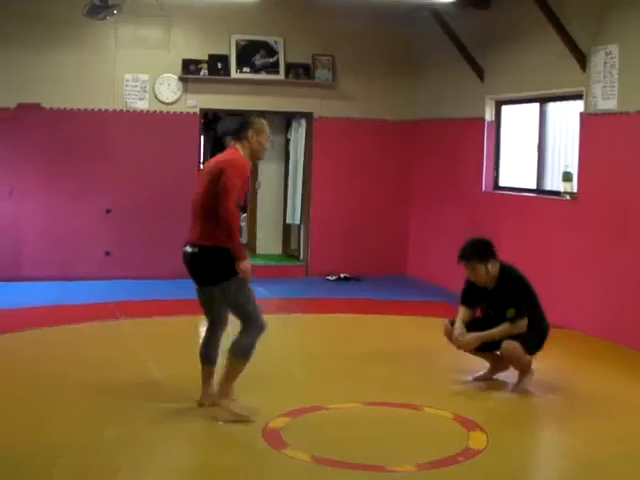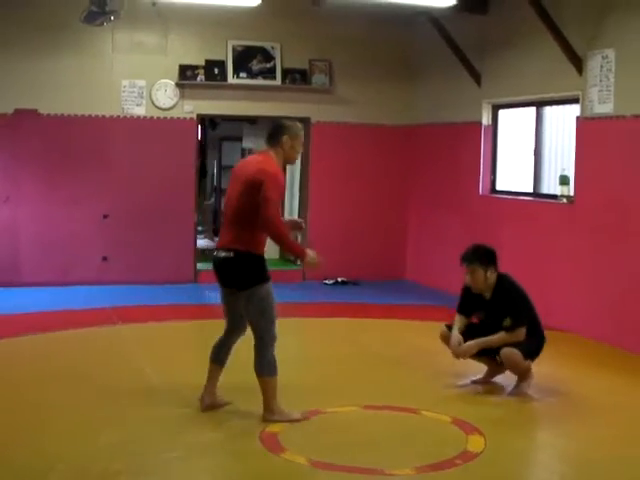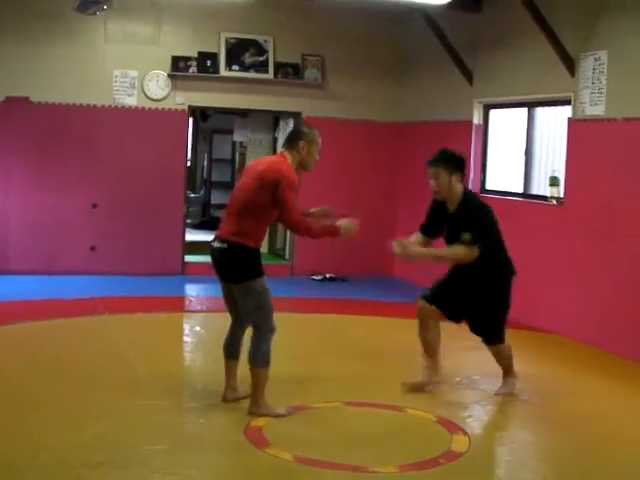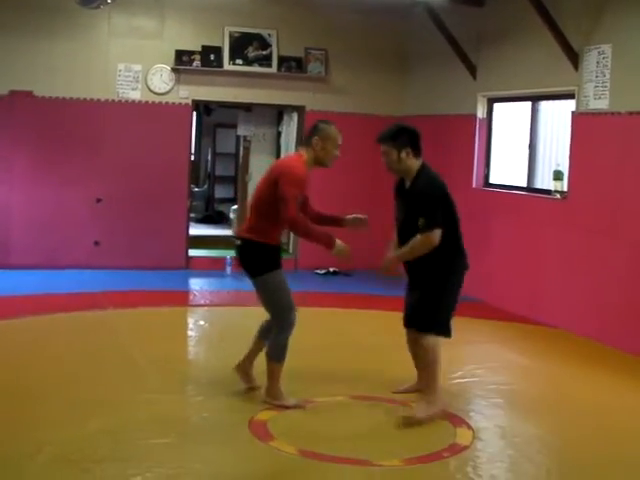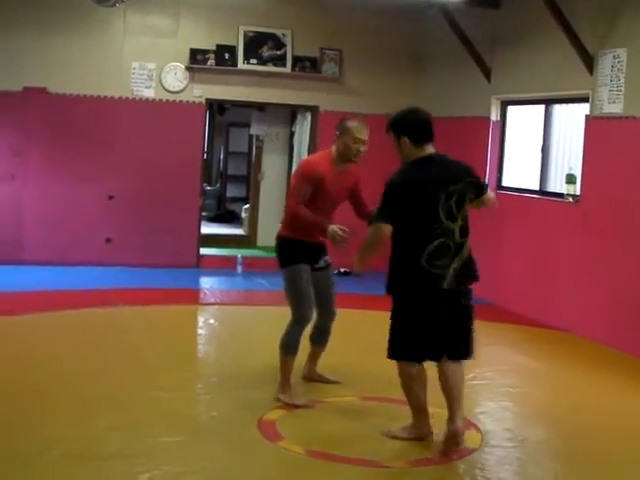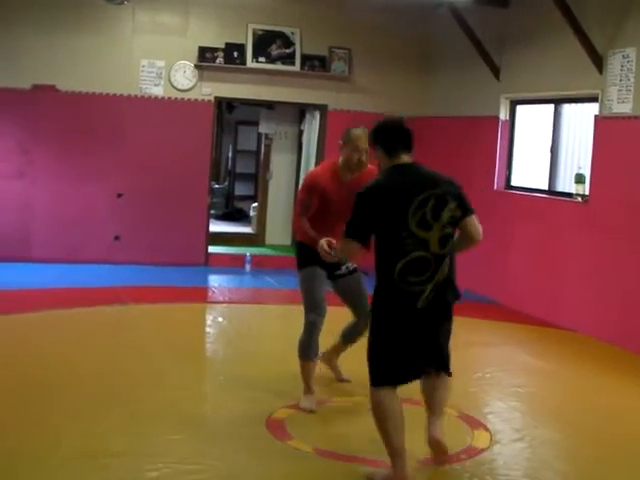
dt=0.5s
person 1, frame 1
left shoulder: (219, 161)
right shoulder: (236, 164)
right elbow: (228, 212)
left wrist: (234, 252)
right wrist: (241, 257)
left hip: (196, 252)
right hip: (213, 255)
left knee: (217, 323)
right knee: (254, 324)
left ankle: (208, 392)
right ankle: (223, 395)
person 1, frame 2
left shoulder: (247, 164)
right shoulder: (271, 173)
right elbow: (270, 223)
left wrist: (283, 224)
right wrist: (300, 253)
left hip: (225, 256)
right hip: (245, 261)
left knee: (235, 327)
right knee: (266, 337)
left ankle: (209, 393)
right ankle: (272, 409)
person 1, frame 3
left shoulder: (263, 165)
right shoulder: (284, 174)
right elbow: (294, 224)
left wrist: (313, 214)
right wrist: (336, 228)
left hip: (223, 249)
right hip: (240, 254)
left knee: (240, 321)
right knee: (264, 328)
left ankle: (230, 388)
right ankle: (259, 402)
person 1, frame 4
left shoulder: (293, 168)
right shoulder: (293, 170)
left elbow: (306, 213)
right elbow: (293, 220)
left wrist: (344, 221)
right wrist: (330, 242)
left hip: (258, 246)
right hip: (258, 248)
left knee: (280, 314)
right knee: (286, 320)
left ankle: (246, 365)
right ankle: (273, 392)
person 1, frame 5
left shoulder: (352, 174)
right shoulder: (312, 167)
left elbow: (362, 210)
right elbow: (294, 208)
right wrist: (327, 228)
left hip: (318, 248)
right hip: (293, 245)
left knee: (328, 313)
right knee: (303, 315)
left ankle: (311, 369)
right ankle: (284, 388)
person 1, frame 6
left shoulder: (372, 177)
right shoulder: (318, 178)
right elbow: (299, 219)
right wrist: (317, 241)
right hip: (312, 251)
left knee: (365, 315)
right knee: (315, 319)
left ankle: (331, 356)
right ankle: (308, 391)
person 2, frame 1
left shoulder: (514, 282)
right shoulder: (474, 280)
left elbow: (519, 326)
right elbow: (467, 307)
left wrist: (479, 338)
right wrist: (459, 325)
left hip: (529, 330)
left knee: (509, 348)
right knee: (450, 330)
left ankle: (526, 372)
right ankle: (497, 363)
person 2, frame 2
left shoulder: (510, 293)
right shoulder: (471, 288)
left elbow: (517, 334)
right elbow: (462, 315)
left wrist: (478, 344)
right wrist: (456, 333)
left hip: (527, 338)
left knee: (509, 354)
right knee: (446, 334)
left ankle: (525, 375)
right ankle: (494, 366)
person 2, frame 3
left shoulder: (476, 209)
right shoulder: (439, 205)
left elbow: (469, 252)
right elbow: (426, 235)
left wrist: (425, 253)
right wrist: (408, 245)
left hip: (493, 276)
right hip: (463, 272)
left knee: (492, 337)
right knee: (426, 309)
left ankle: (509, 376)
right ankle: (431, 374)
person 2, frame 4
left shoulder: (428, 188)
right shoulder: (403, 184)
left elbow: (430, 238)
left wrist: (396, 256)
right wrist: (397, 254)
left hip: (444, 268)
right hip: (421, 268)
left knee: (425, 329)
right knee: (413, 326)
left ankle: (429, 399)
right ankle: (424, 382)
person 2, frame 5
left shoulder: (401, 182)
right shoulder: (460, 171)
left elbow: (380, 232)
right elbow: (489, 201)
left wrist: (362, 253)
left hip: (417, 283)
right hip: (457, 279)
left knee: (407, 356)
right knee: (450, 355)
left ankle: (421, 424)
right ankle: (456, 422)
person 2, frame 6
left shoulder: (374, 193)
right shoulder: (446, 186)
left elbow: (348, 252)
right elbow: (475, 235)
left wrist: (338, 253)
left hip: (396, 300)
right hip: (440, 296)
left knee: (383, 383)
right knee: (437, 366)
right ankle: (436, 426)
